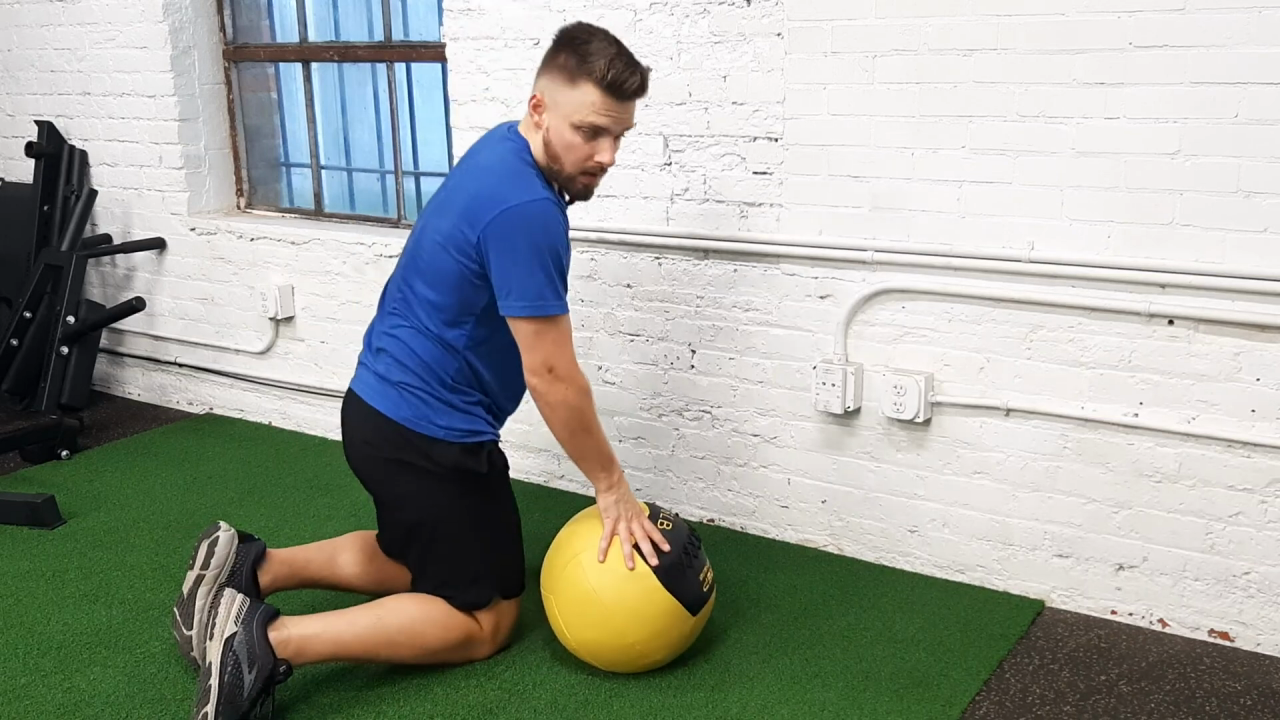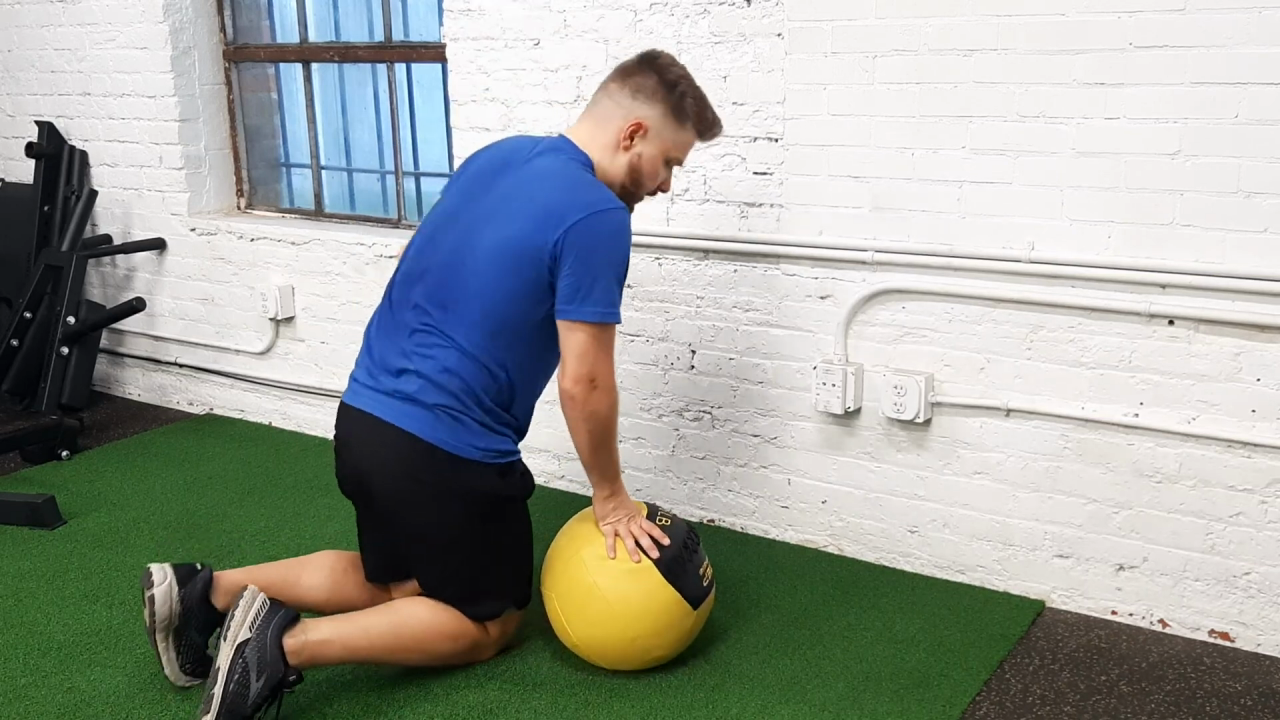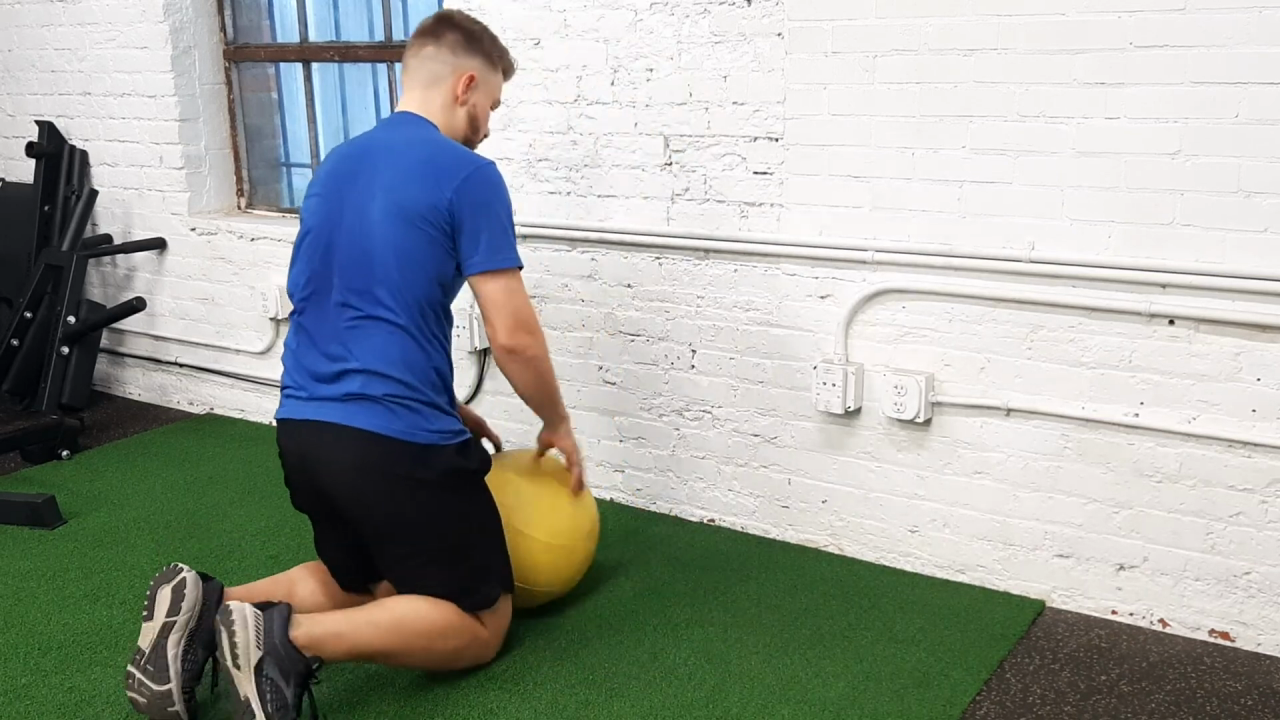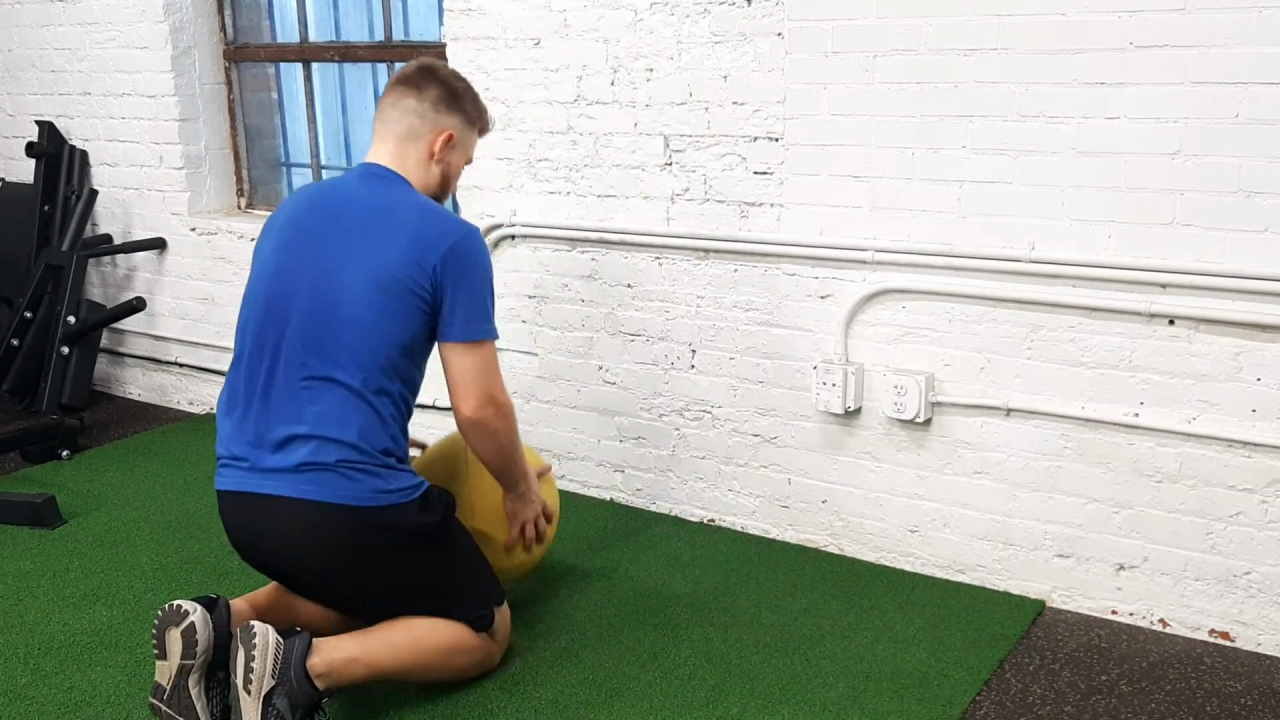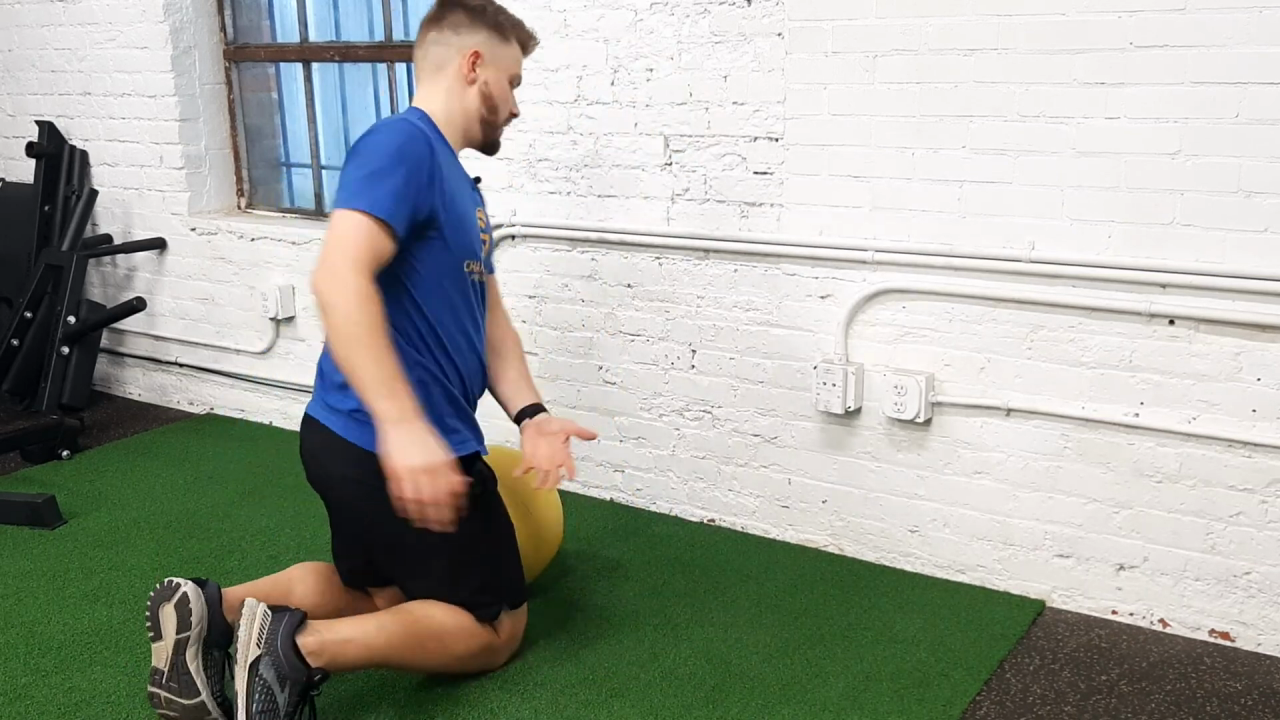
dt=1s
person 1, frame 1
left shoulder: (500, 149)
right shoulder: (525, 208)
right elbow: (551, 375)
right wrist: (612, 488)
left hip: (380, 406)
right hip: (428, 432)
left knee: (417, 560)
right knee: (482, 619)
left ankle: (251, 566)
right ankle: (270, 640)
person 1, frame 2
left shoulder: (501, 155)
right shoulder: (596, 218)
right elbow: (584, 385)
right wrist: (611, 498)
left hip: (364, 417)
right hip: (442, 450)
left knee: (396, 582)
right knee: (484, 623)
left ankle: (207, 593)
right ankle: (288, 642)
person 1, frame 3
left shoulder: (335, 165)
right shoulder: (466, 175)
right elbow: (511, 335)
right wrist: (556, 422)
left hip: (303, 427)
right hip: (396, 440)
left knee: (366, 583)
right knee: (478, 625)
left ankle: (209, 608)
right ankle: (292, 636)
person 1, frame 4
left shoulder: (292, 211)
right shoulder: (449, 241)
right elbow: (479, 407)
right wrist: (522, 491)
left hip: (243, 496)
right hip: (345, 504)
left knee: (358, 588)
right knee: (483, 631)
left ankle: (222, 626)
right ankle: (309, 665)
person 1, frame 5
left shoulder: (454, 177)
right shoulder: (402, 147)
left elbow: (486, 319)
right elbow: (338, 279)
left wrist: (530, 414)
right wrist: (402, 425)
left hip: (343, 438)
right hip: (388, 447)
left knee: (374, 587)
right knee: (492, 628)
left ankle: (214, 608)
right ankle: (301, 645)
